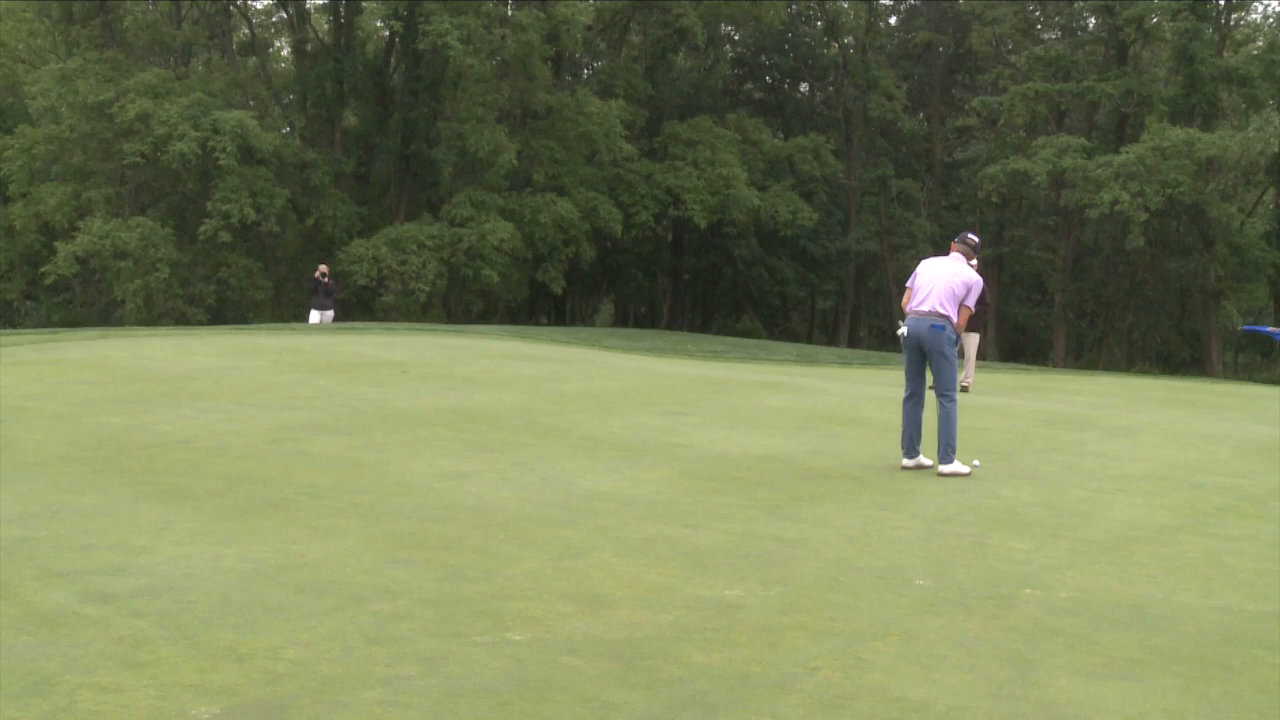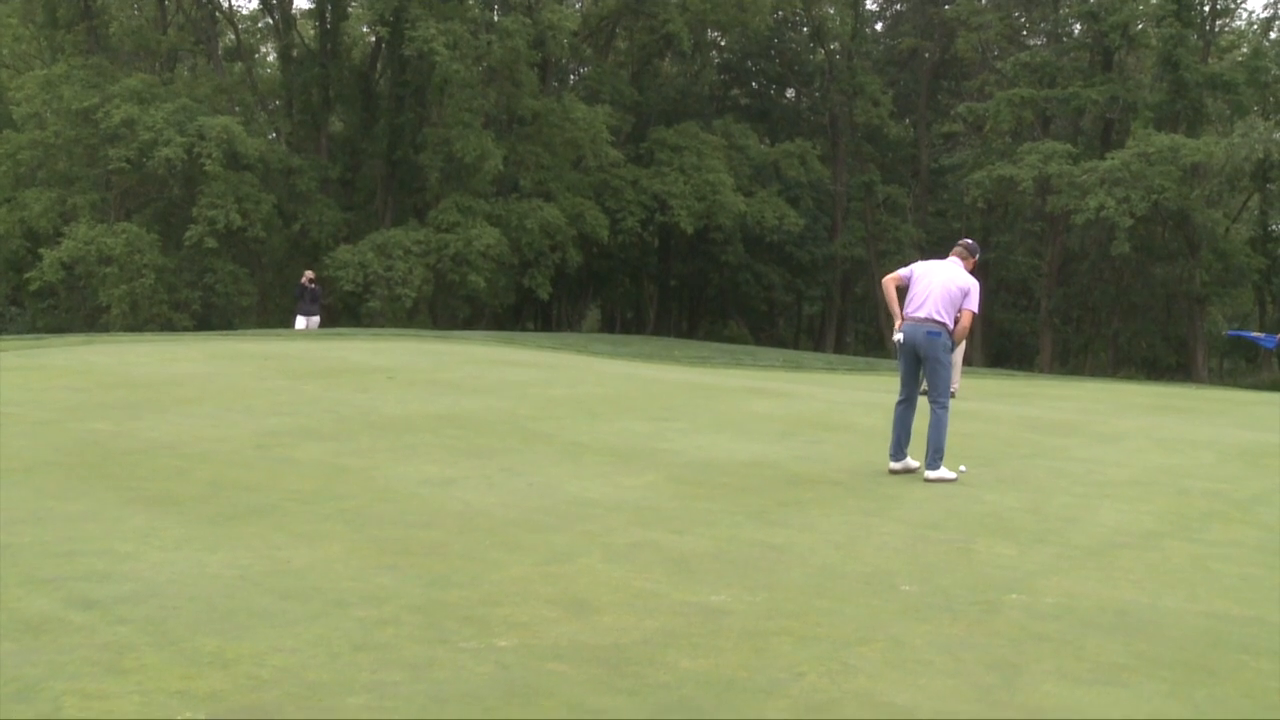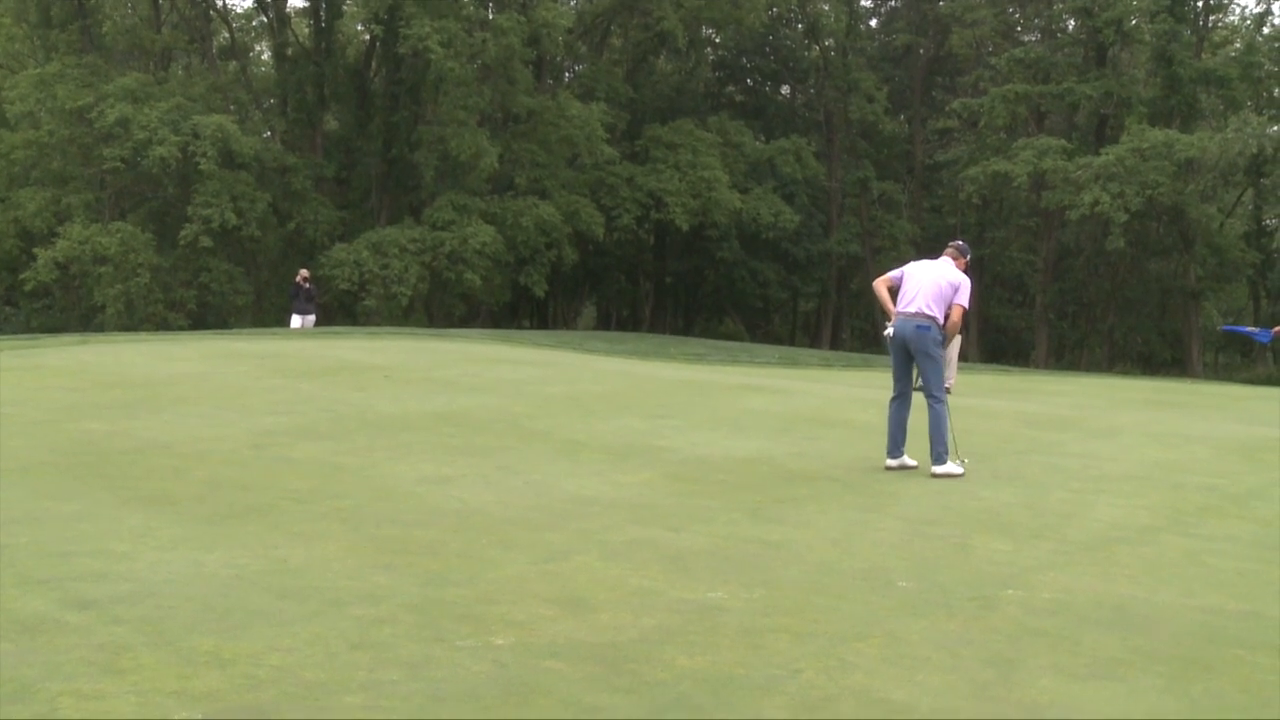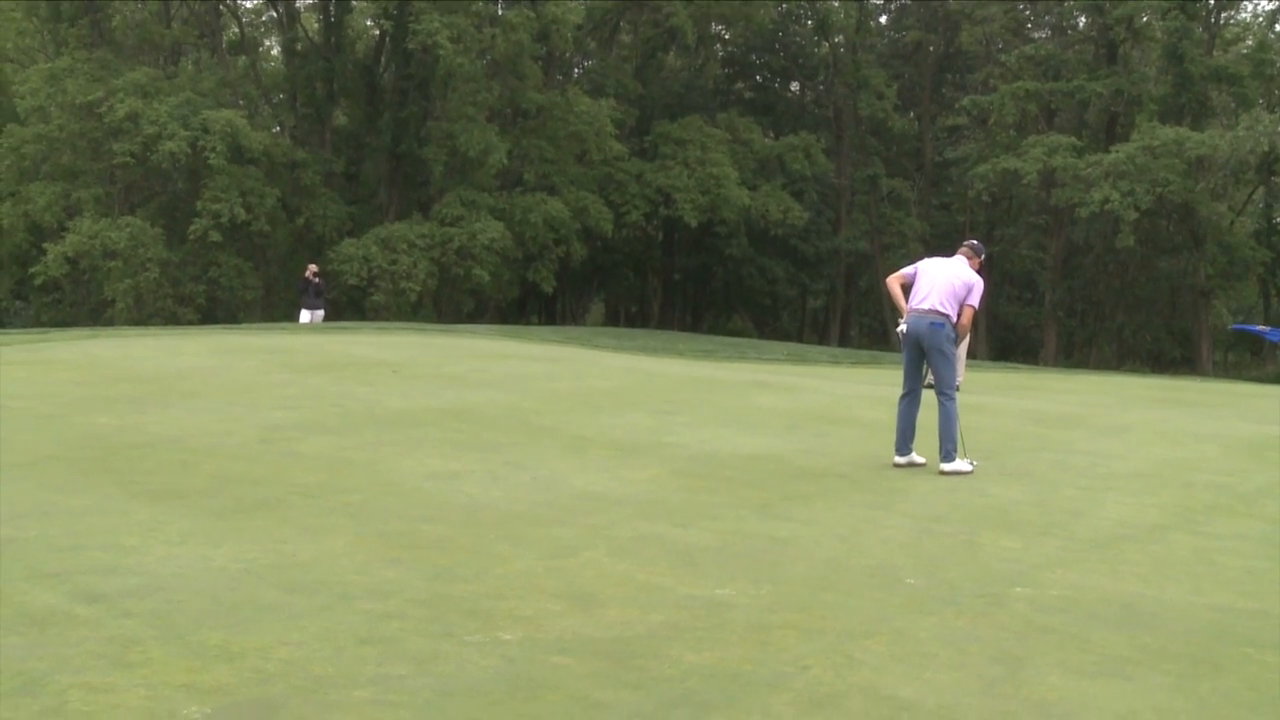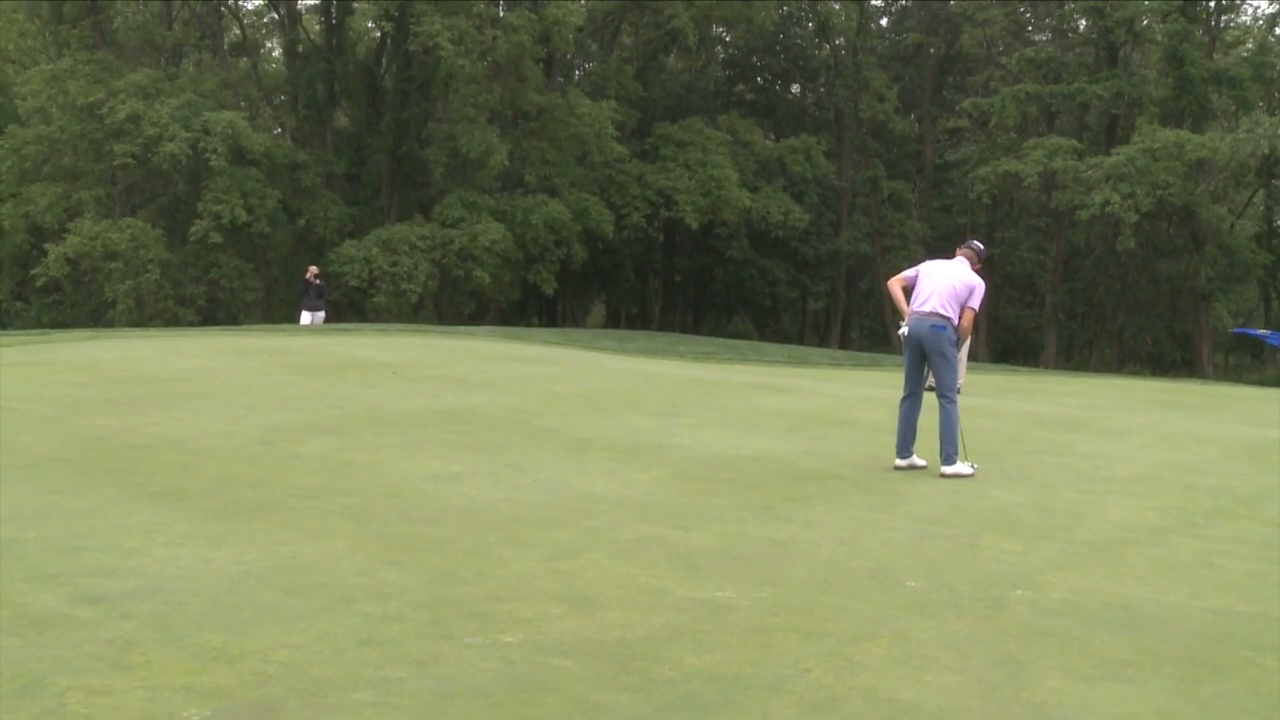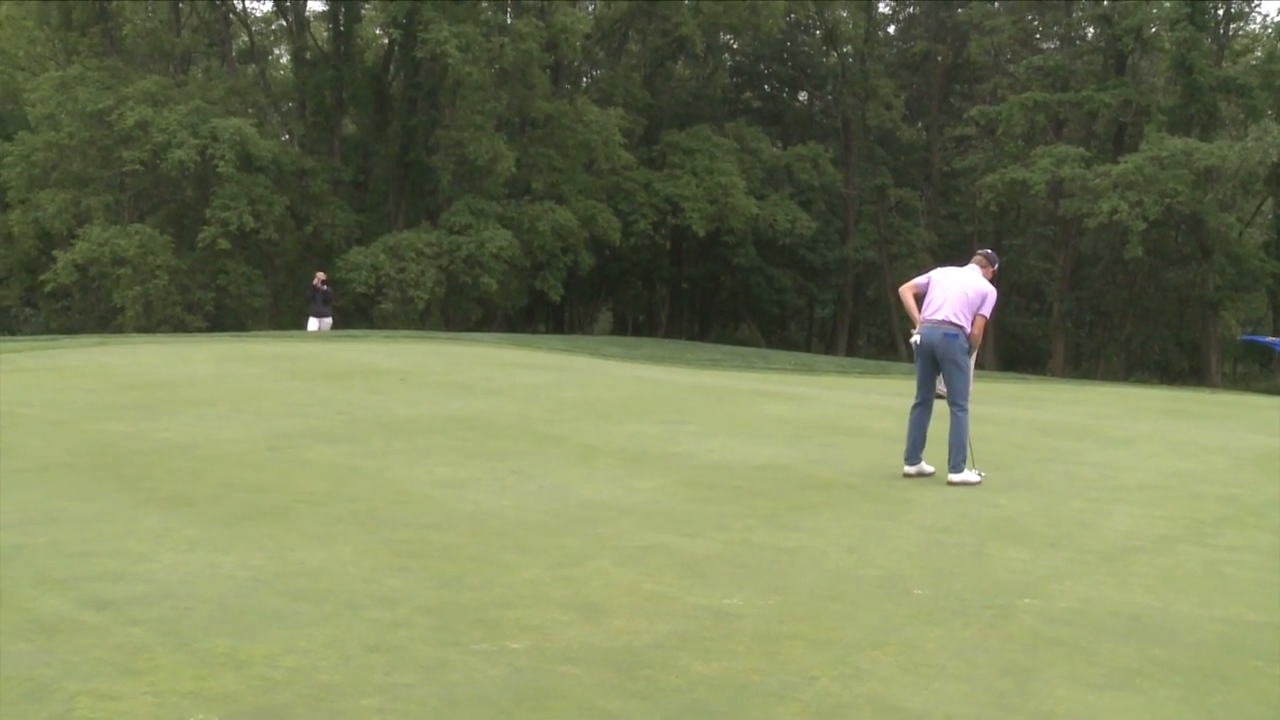
dt=0.7s
person 1, frame 1
left shoulder: (926, 263)
right shoulder: (973, 277)
left elbow: (905, 302)
right elbow: (961, 320)
right wrist: (952, 341)
left hip: (911, 326)
right hip: (939, 329)
left knee: (913, 393)
right knee: (946, 397)
left ankle: (911, 455)
right ankle: (947, 461)
person 1, frame 2
left shoulder: (923, 266)
right shoulder: (969, 281)
left elbow: (888, 281)
right elbow: (964, 325)
left wrist: (898, 318)
right wrist: (949, 347)
left hip: (908, 331)
right hip: (935, 336)
left knee: (906, 396)
right knee: (939, 403)
left ankle: (898, 457)
right ankle: (934, 466)
person 1, frame 3
left shoulder: (915, 265)
right shoulder: (961, 278)
left elbow: (879, 284)
right elbow: (954, 320)
left wrist: (894, 315)
right wrist: (943, 345)
left hip: (899, 327)
right hip: (925, 330)
left knee: (900, 394)
right knee: (935, 398)
left ankle: (895, 455)
right ankle: (940, 461)
person 1, frame 4
left shoulder: (928, 262)
right shoulder: (974, 278)
left elbow: (892, 280)
right elbow: (964, 322)
left wrist: (905, 313)
right wrist: (954, 345)
left hip: (912, 324)
right hip: (938, 327)
left knee: (910, 391)
right knee: (946, 395)
left ankle: (903, 452)
right ankle: (949, 459)
person 1, frame 5
left shoulder: (930, 265)
right shoulder: (976, 281)
left elbow: (894, 283)
right elbow: (965, 324)
left wrist: (907, 316)
right wrist: (956, 348)
left hip: (914, 327)
right hip: (940, 330)
left knee: (911, 393)
right knee: (947, 398)
left ankle: (904, 455)
right ankle: (950, 462)
person 1, frame 6
left shoulder: (941, 272)
right shoulder: (988, 288)
left elbow: (905, 290)
right elbow: (976, 331)
left wrist: (918, 323)
right wrist: (968, 355)
left hip: (925, 334)
right hip: (952, 338)
left knee: (922, 400)
right knee: (958, 407)
left ankle: (912, 462)
right ankle: (957, 470)
